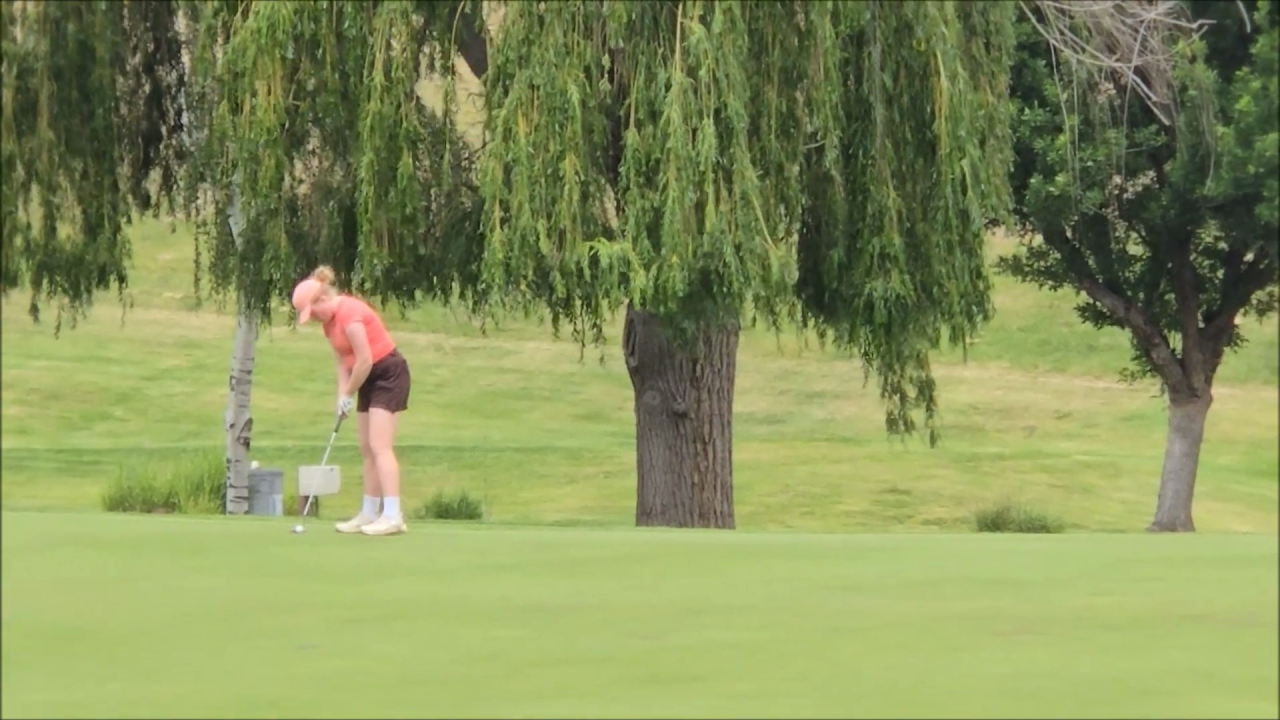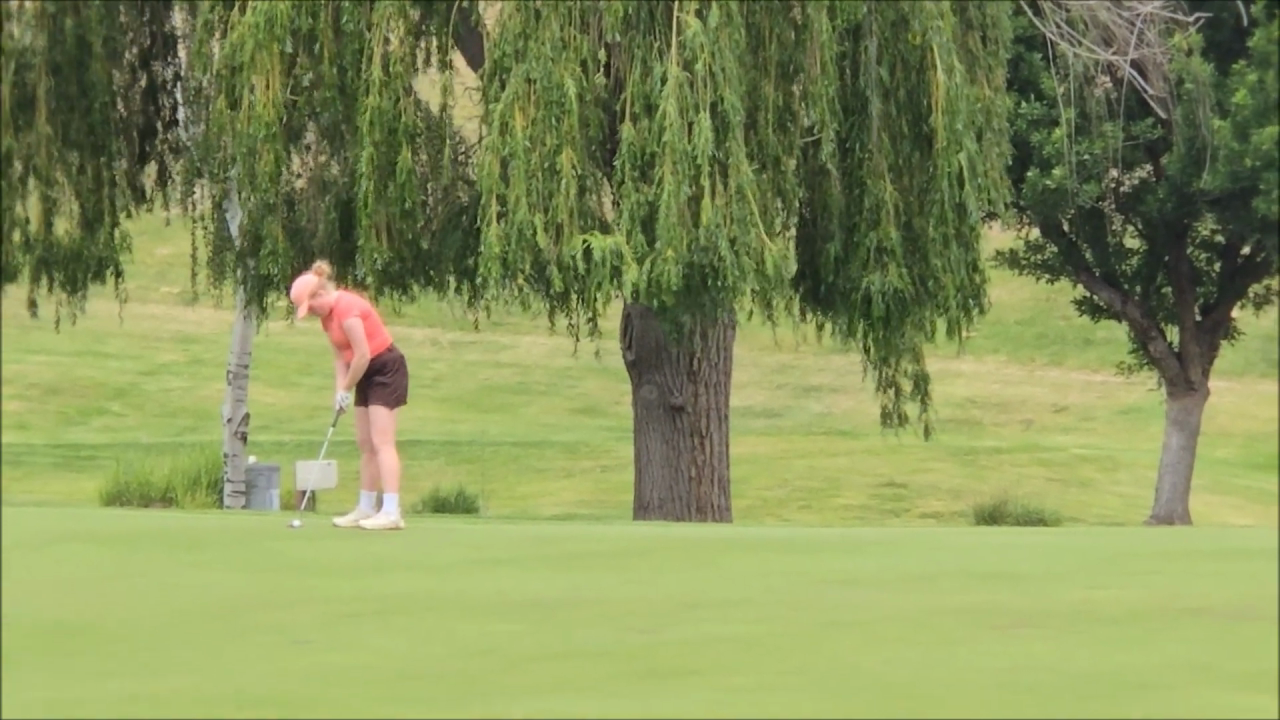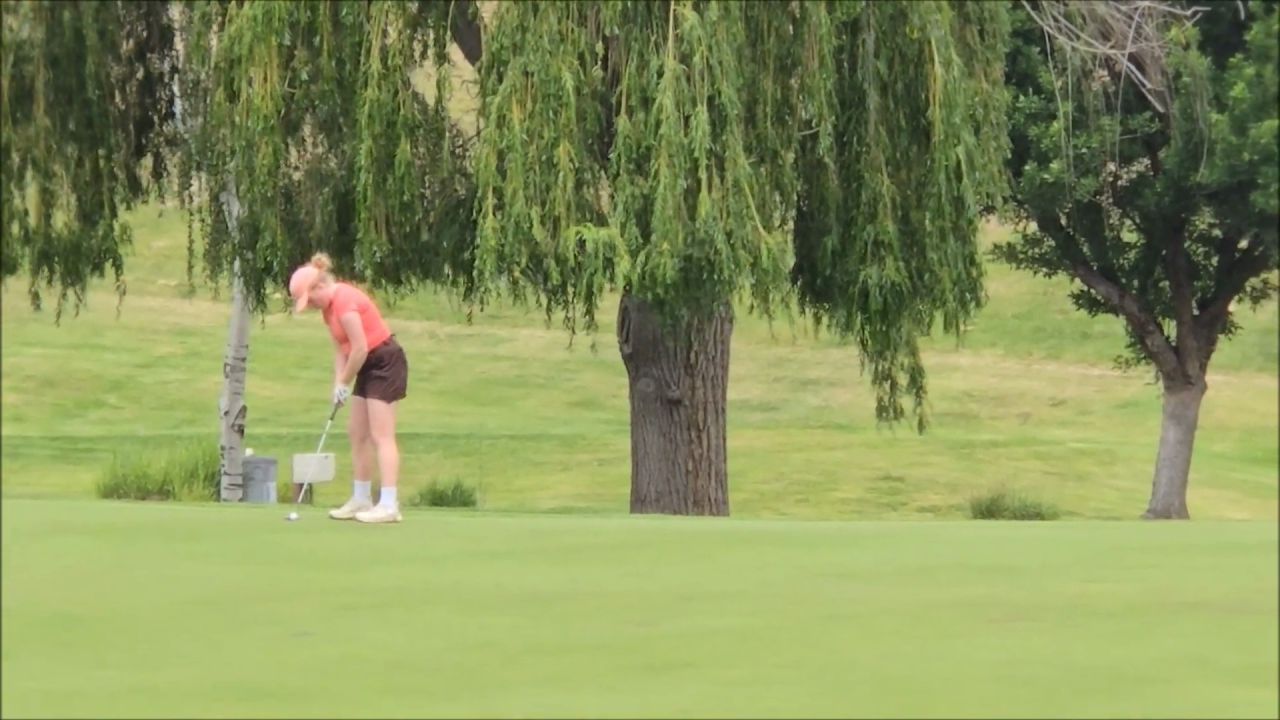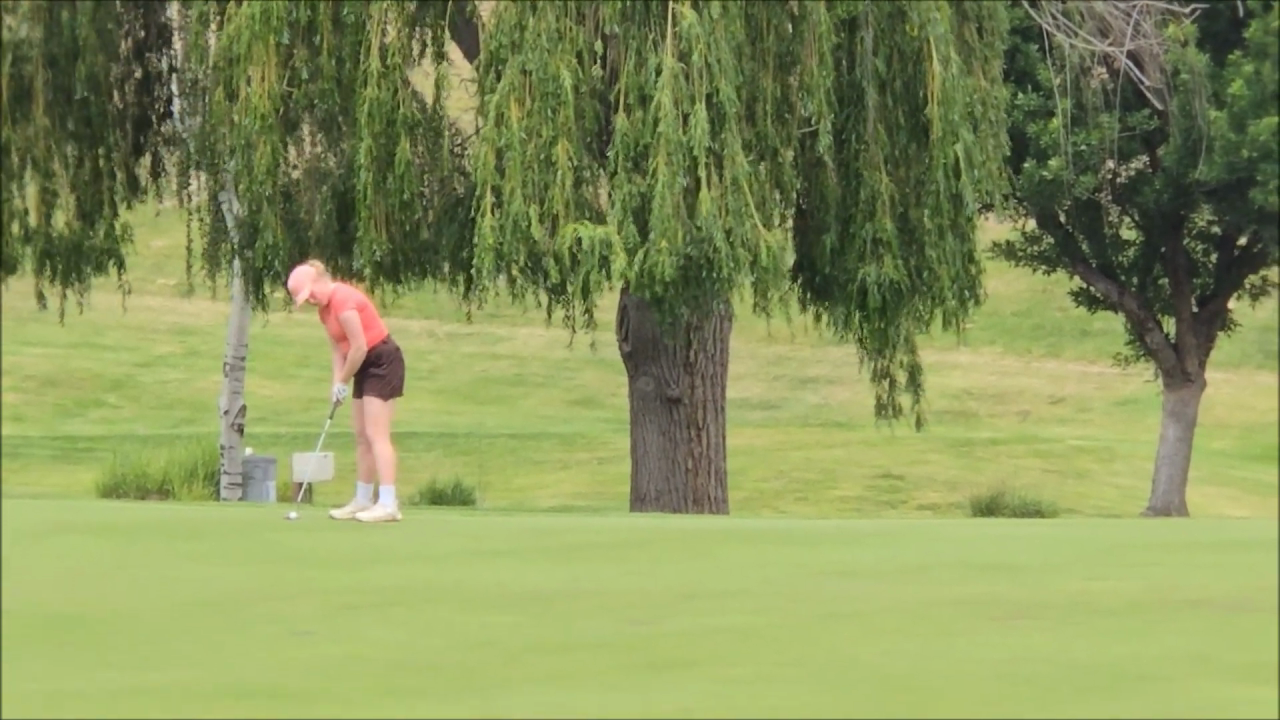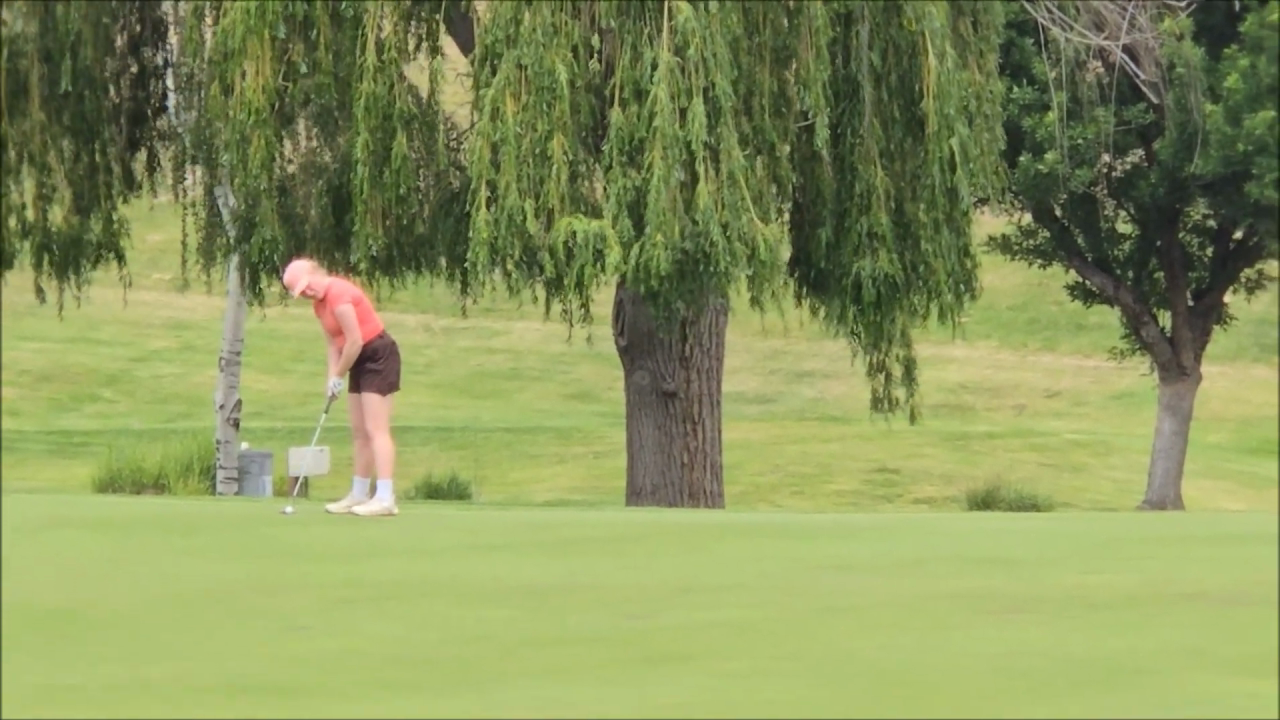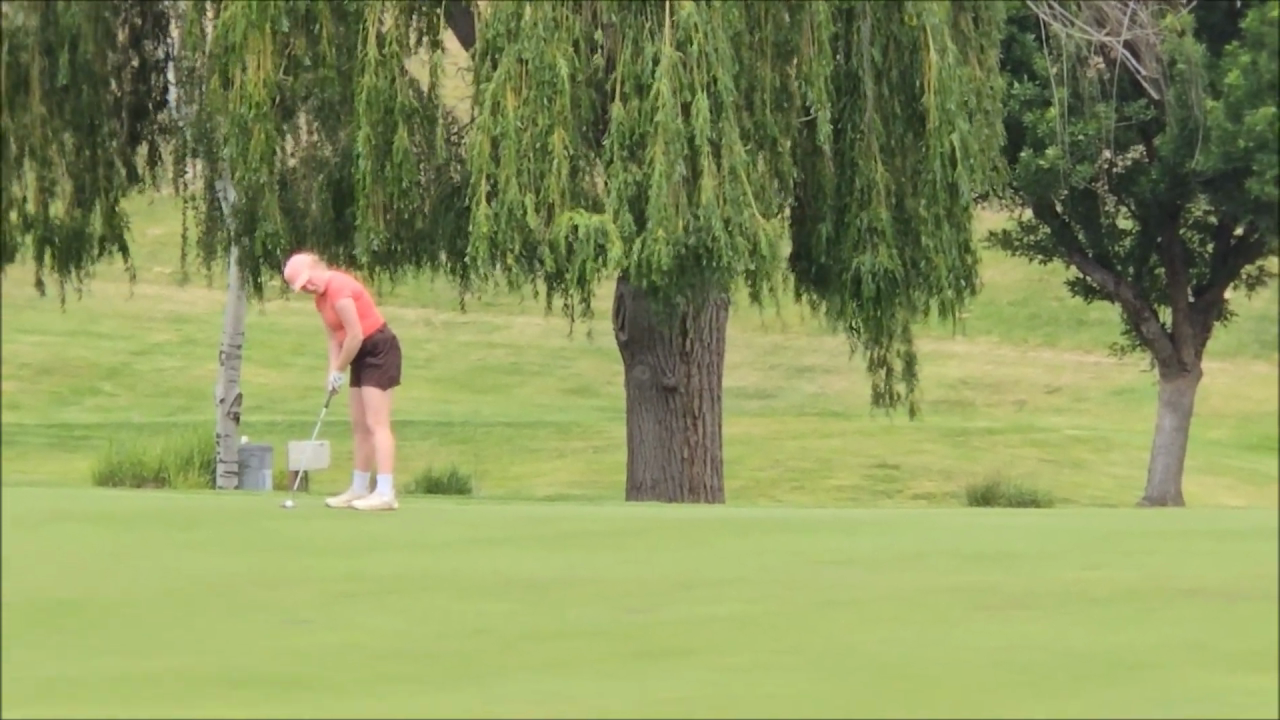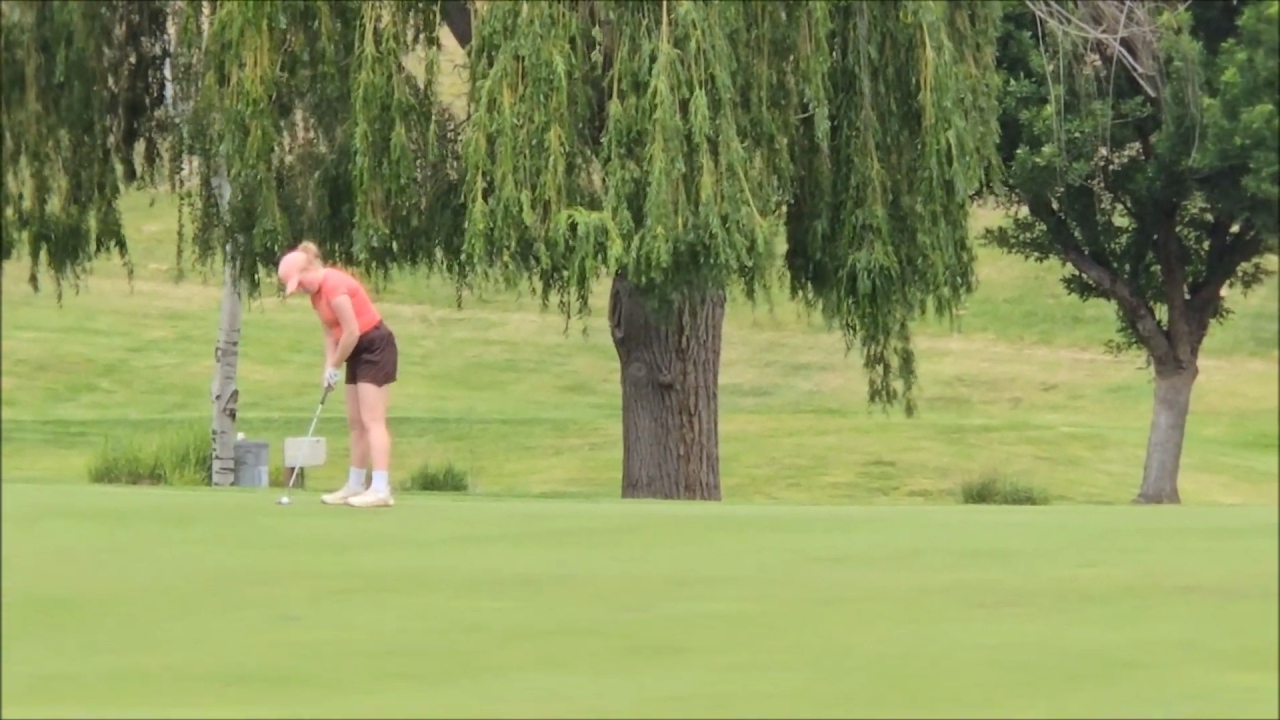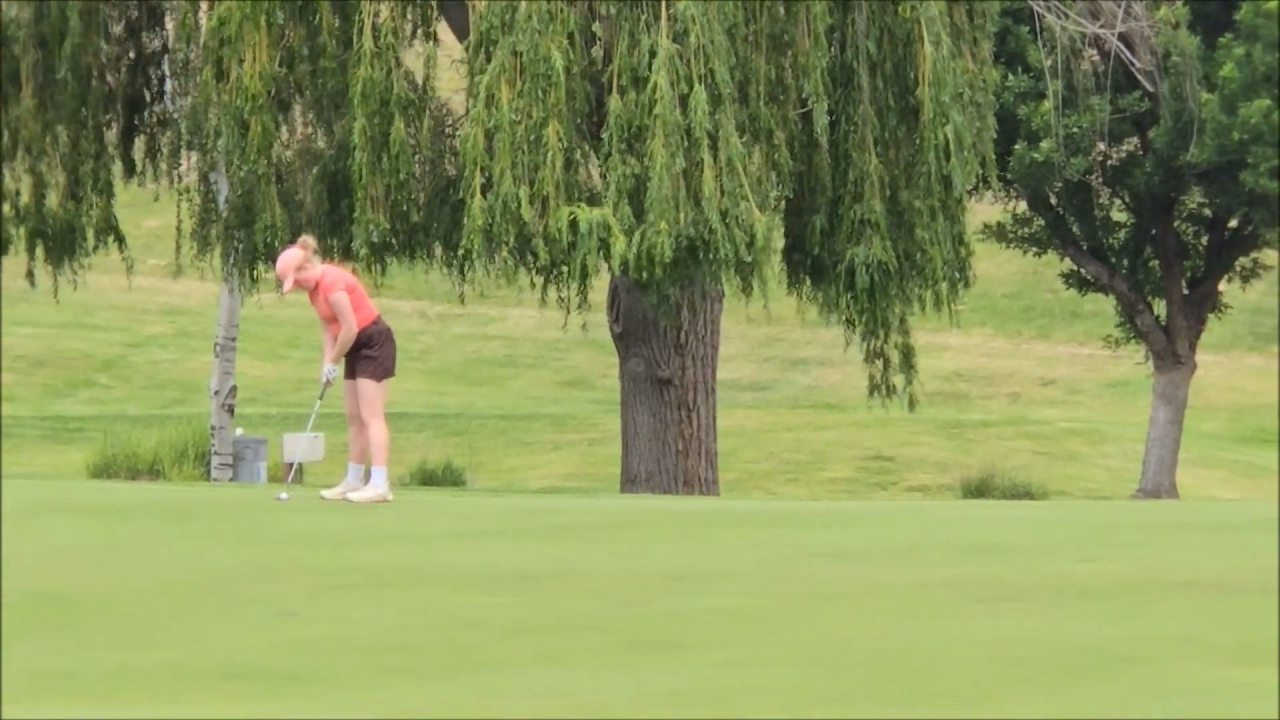
dt=0.2s
person 1, frame 1
left shoulder: (349, 313)
right shoulder: (330, 321)
left elbow: (365, 360)
right elbow: (343, 361)
left wrist: (348, 394)
right wrist: (343, 396)
left hip: (389, 375)
right hip: (371, 380)
left knee: (379, 446)
right knee: (368, 450)
left ankle: (392, 515)
right ankle: (370, 513)
person 1, frame 2
left shoulder: (347, 307)
right shoulder: (327, 316)
left elbow: (362, 355)
right elbow: (341, 356)
left wrist: (346, 389)
right wrist: (341, 390)
left hip: (387, 371)
right hip: (367, 375)
left knee: (381, 443)
right knee: (366, 445)
left ankle: (391, 512)
right ankle: (366, 508)
person 1, frame 3
left shoulder: (344, 301)
right shoulder: (328, 307)
left elbow: (360, 349)
right elbow: (341, 348)
left wrist: (344, 382)
right wrist: (339, 383)
left hip: (385, 364)
right hip: (368, 367)
left knee: (380, 436)
right knee: (357, 435)
left ankle: (389, 505)
right ankle: (361, 499)
person 1, frame 4
left shoulder: (343, 299)
right shoulder: (325, 308)
left elbow: (359, 347)
right elbow: (338, 348)
left wrist: (342, 381)
right wrist: (337, 382)
left hip: (382, 363)
right hip: (366, 367)
left knee: (376, 435)
right knee: (362, 436)
left ankle: (388, 504)
right ankle: (363, 500)
person 1, frame 5
left shoulder: (339, 293)
right shoulder: (320, 303)
left elbow: (355, 341)
right elbow: (334, 342)
left wrist: (338, 375)
right wrist: (332, 377)
left hip: (379, 357)
right hip: (361, 362)
left knee: (376, 430)
right knee: (359, 431)
left ankle: (385, 498)
right ankle: (359, 494)
person 1, frame 6
left shoulder: (339, 287)
right shoulder: (321, 297)
left elbow: (355, 335)
right elbow: (334, 336)
left wrist: (339, 369)
right wrist: (333, 371)
left hip: (379, 352)
right hip: (362, 356)
left knee: (376, 424)
right knee: (360, 425)
left ankle: (385, 492)
right ankle: (359, 488)
person 1, frame 7
left shoulder: (334, 285)
right shoulder: (317, 293)
left elbow: (352, 332)
right elbow: (331, 333)
left wrist: (335, 366)
right wrist: (329, 367)
left hip: (375, 348)
right hip: (358, 353)
left knee: (372, 420)
right knee: (356, 422)
left ankle: (381, 489)
right ankle: (355, 485)
person 1, frame 8
left shoulder: (331, 281)
right shoulder: (315, 288)
left elbow: (350, 328)
right elbow: (329, 328)
left wrist: (333, 361)
right wrist: (327, 363)
left hip: (374, 344)
right hip: (356, 348)
left knee: (371, 416)
right knee: (355, 418)
left ankle: (379, 485)
right ankle: (354, 481)
